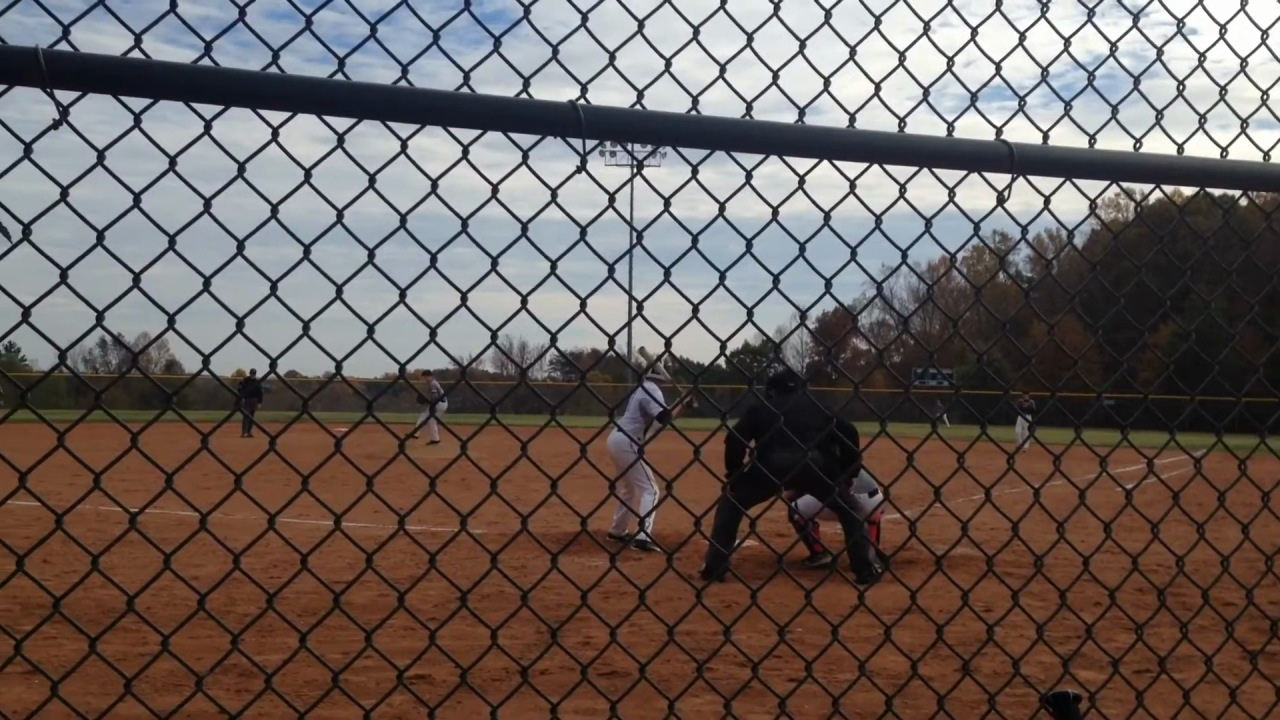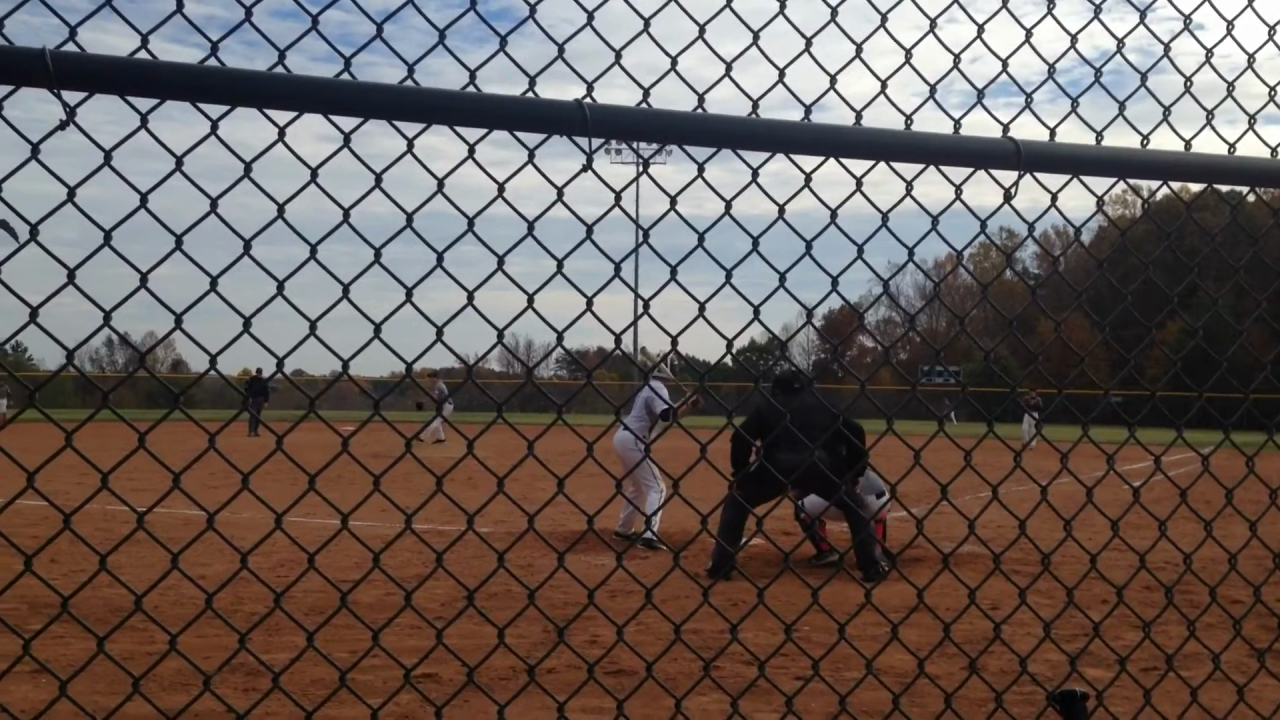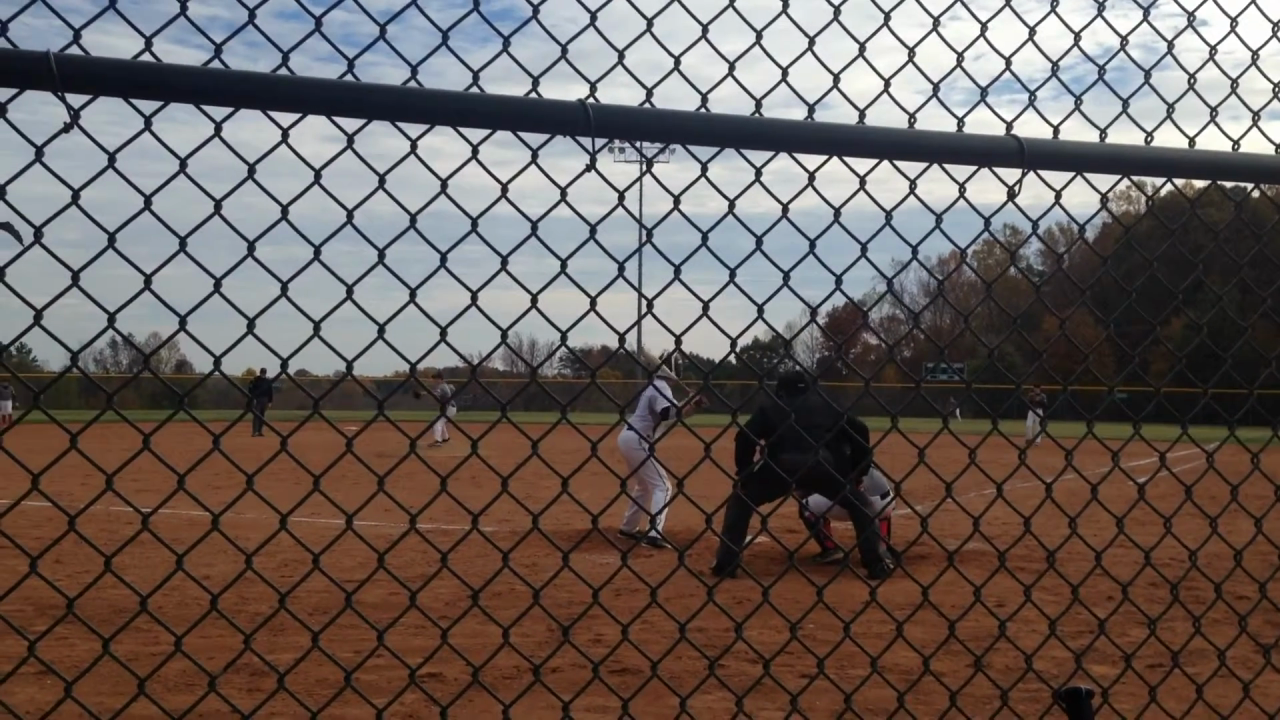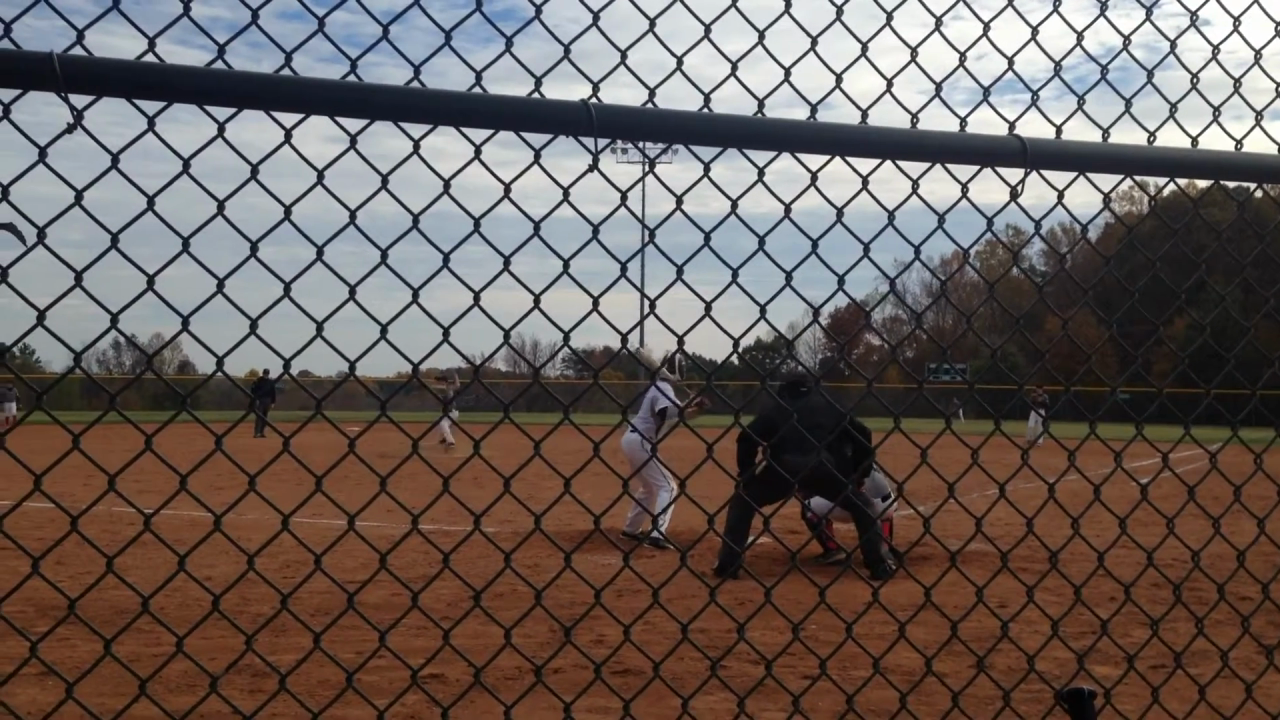
dt=0.1s
person 1, frame 1
left shoulder: (760, 408)
right shoulder: (817, 406)
left elbow: (735, 438)
right elbow: (849, 434)
left wrist: (733, 477)
right wrist: (847, 476)
left hip: (772, 466)
right hip: (815, 466)
left knee: (731, 503)
right knee: (848, 508)
left ankle: (714, 566)
right ankle: (866, 569)
person 1, frame 2
left shoulder: (766, 408)
right shoulder: (823, 406)
left elbow: (741, 438)
right elbow: (855, 433)
left wrist: (740, 475)
right wrist: (853, 475)
left hip: (779, 466)
right hip: (821, 466)
left knee: (737, 501)
right knee: (854, 507)
left ankle: (721, 565)
right ankle: (873, 566)
person 1, frame 3
left shoulder: (771, 409)
right shoulder: (827, 406)
left elbow: (745, 437)
right elbow: (860, 432)
left wrist: (744, 475)
right wrist: (857, 474)
left hip: (783, 466)
right hip: (825, 466)
left knee: (741, 500)
right knee: (859, 506)
left ankle: (726, 563)
right ankle: (878, 564)
person 1, frame 4
left shoulder: (773, 411)
right shoulder: (830, 408)
left elbow: (747, 439)
right elbow: (862, 434)
left wrist: (746, 476)
right wrist: (859, 476)
left hip: (785, 468)
right hip: (826, 468)
left knee: (742, 501)
right knee: (862, 507)
left ankle: (728, 564)
right ankle: (880, 565)
person 2, frame 1
left shoulder: (643, 388)
right shoulder: (652, 389)
left elbow: (662, 417)
right elbow: (664, 418)
left wrist: (684, 407)
right wrist: (681, 403)
left hip: (617, 439)
right hip: (627, 443)
left knee: (629, 488)
right knee: (649, 489)
left ankle: (617, 530)
right ankle: (642, 537)
person 2, frame 2
left shoulder: (649, 386)
right shoulder: (657, 388)
left elbow: (667, 415)
right elbow: (667, 415)
left wrist: (690, 406)
right wrist: (687, 402)
left hip: (624, 438)
right hip: (633, 441)
left knee: (637, 486)
right knee: (656, 488)
left ankle: (624, 529)
right ankle: (648, 535)
person 2, frame 3
left shoulder: (655, 386)
right shoulder: (661, 387)
left elbow: (676, 415)
right elbow: (668, 414)
left wrist: (695, 406)
right wrist: (687, 402)
left hip: (629, 438)
right hip: (637, 441)
left knee: (644, 486)
right knee: (661, 486)
left ankle: (628, 528)
right ankle: (654, 534)
person 2, frame 4
left shoulder: (658, 387)
right shoulder: (663, 389)
left elbow: (678, 415)
right elbow: (665, 414)
left wrist: (698, 408)
right wrist: (689, 403)
left hip: (632, 440)
right hip: (640, 442)
left knee: (649, 487)
right knee: (667, 487)
left ankle: (631, 528)
right ankle: (656, 534)
